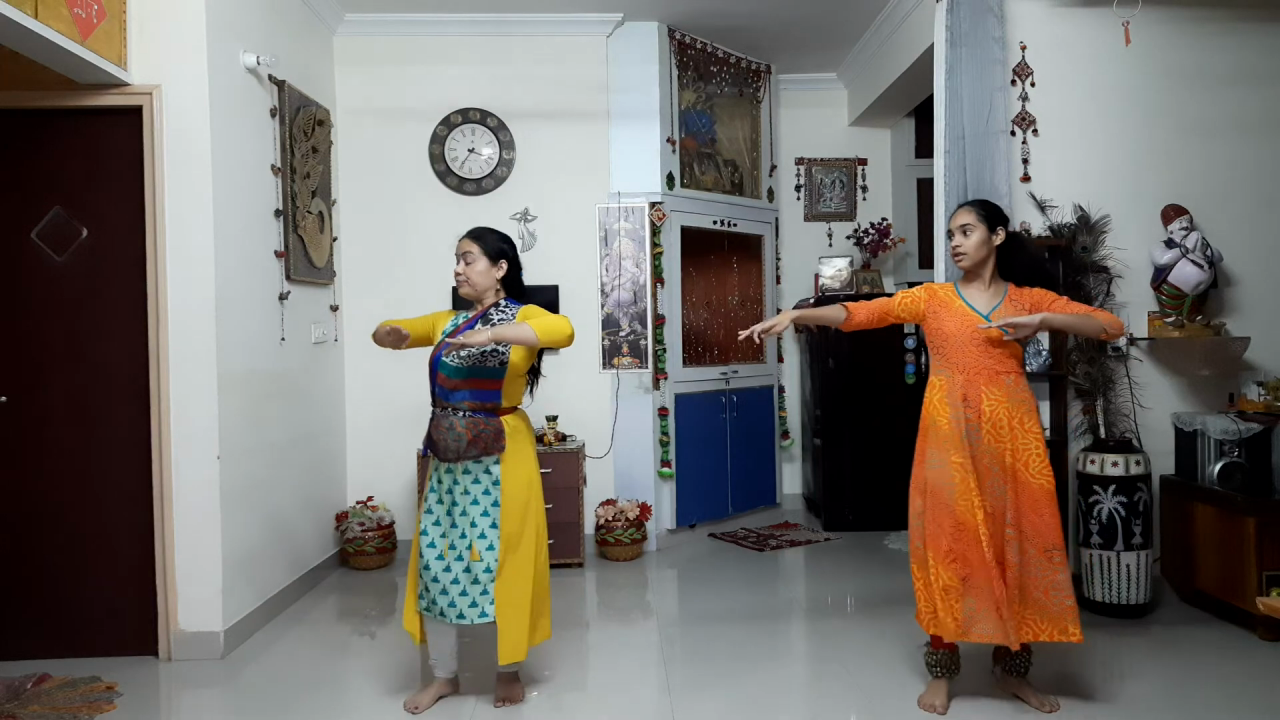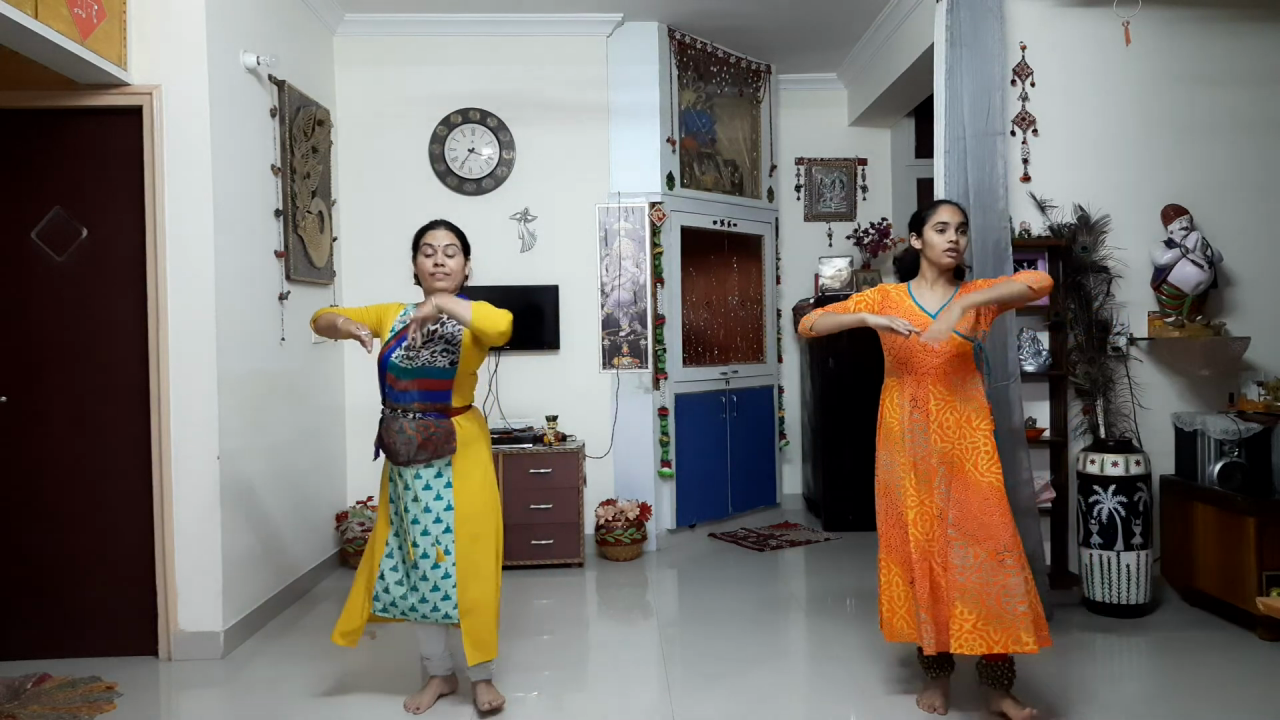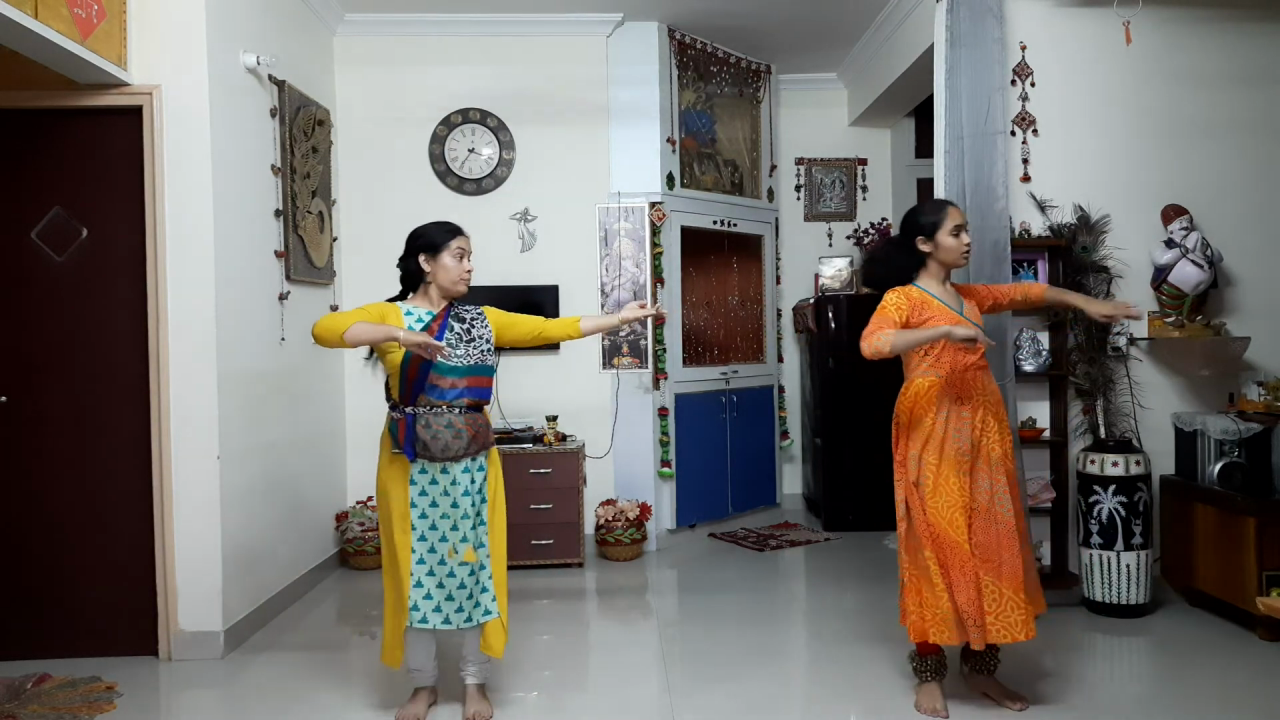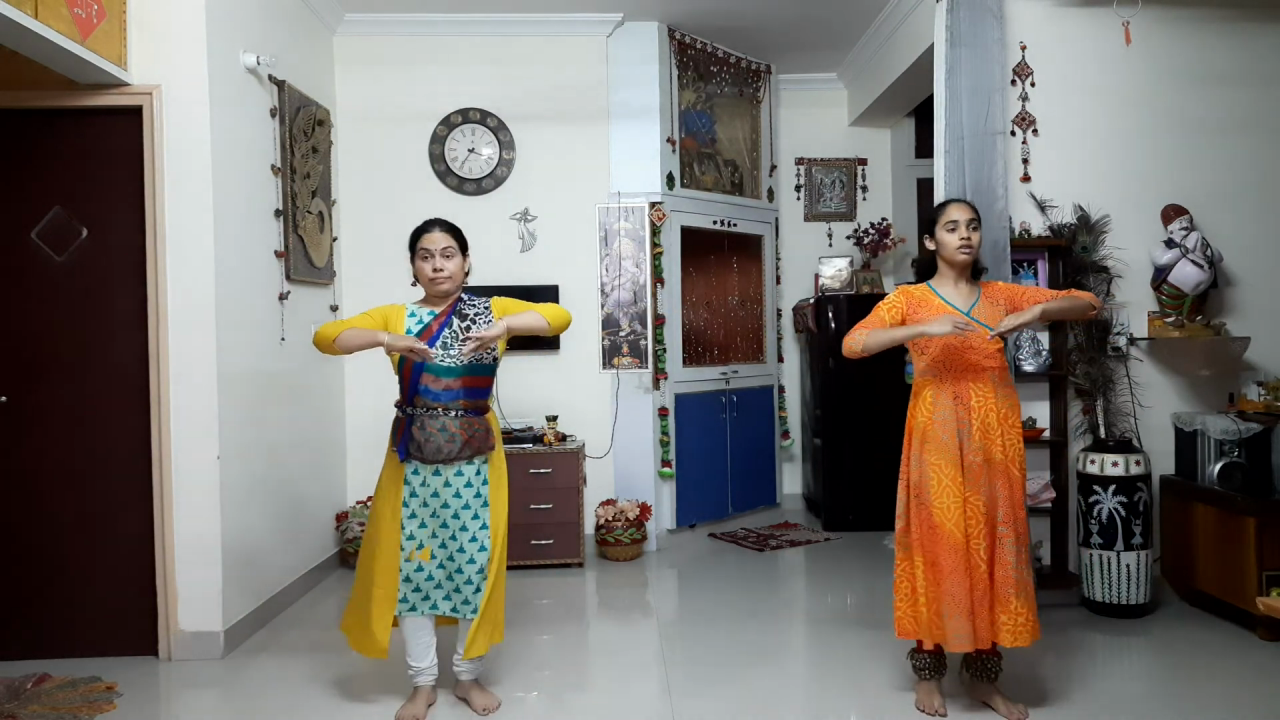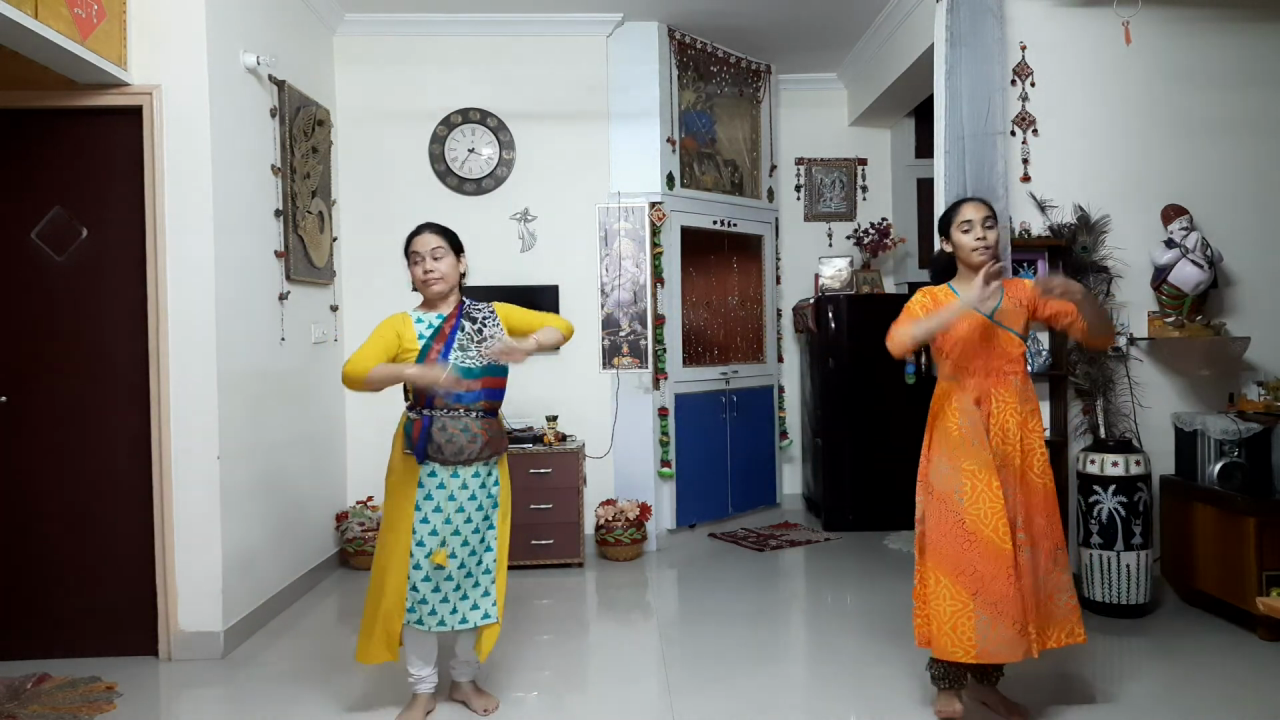
dt=1s
person 1, frame 1
left shoulder: (1029, 298)
right shoulder: (930, 297)
left elbow: (1111, 326)
right elbow: (859, 313)
left wrist: (1044, 319)
right wrist: (797, 314)
left hip: (1012, 434)
right hip: (949, 433)
left knee: (1023, 541)
right knee: (950, 544)
left ankle: (1012, 669)
right ankle: (941, 670)
person 1, frame 2
left shoulder: (977, 295)
right shoulder: (885, 297)
left elbow: (1040, 284)
right elbow: (809, 325)
left wrist: (966, 300)
right wrist: (868, 319)
left hip: (966, 434)
right hip: (907, 438)
left knee: (983, 542)
right knee: (918, 545)
right ankle: (937, 671)
person 1, frame 3
left shoulder: (974, 295)
right shoulder: (901, 299)
left elbow: (1035, 291)
right elbow: (872, 344)
left wrist: (1087, 302)
right wrist: (948, 331)
left hip: (984, 431)
right hip: (932, 434)
left knee: (993, 544)
right knee: (938, 545)
left ankle: (980, 667)
right ankle: (928, 675)
person 1, frame 4
left shoulder: (1002, 295)
right shoulder: (908, 298)
left elbow: (1088, 303)
right elbow: (853, 344)
left wrist: (1036, 310)
right wrist: (924, 328)
left hip: (996, 435)
right hip: (937, 435)
left knee: (995, 547)
right knee: (936, 545)
left ankle: (983, 675)
right ankle: (928, 673)
person 1, frame 5
left shoulder: (1023, 293)
right shoulder: (932, 300)
left elbow: (1103, 336)
right elbow: (900, 342)
left wrist: (1076, 297)
right wrist: (966, 300)
left hip: (1018, 440)
right hip: (958, 443)
left knee: (1018, 550)
right knee: (959, 553)
left ankle: (982, 674)
person 2, frame 1
left shoulder: (522, 316)
right shoulder: (446, 323)
left elbow: (563, 330)
right elbow: (386, 332)
left wrist: (490, 333)
right wrist: (391, 333)
left hip: (501, 458)
right hip: (446, 460)
left knee: (502, 562)
right knee: (437, 563)
left ankle: (507, 670)
right ankle: (442, 675)
person 2, frame 2
left shoulder: (473, 313)
right shoulder: (394, 314)
left elbow: (504, 326)
right elbow: (320, 319)
left wrist: (444, 303)
right wrist: (346, 324)
left hip: (457, 458)
right hip: (405, 463)
left knee: (466, 564)
right knee: (412, 565)
left ankle: (481, 675)
right ankle: (440, 673)
person 2, frame 3
left shoulder: (482, 319)
right shoulder: (389, 315)
left elbow: (552, 329)
right elbow: (324, 330)
left wrist: (618, 317)
right wrist: (400, 336)
left hip: (472, 460)
right hip: (412, 463)
left knee: (477, 562)
right knee: (417, 567)
person 2, frame 4
left shoulder: (492, 309)
right shoulder: (395, 317)
left elbow: (559, 317)
right elbow: (325, 337)
left wrist: (501, 327)
right wrist: (385, 340)
left hip: (475, 462)
right hip: (414, 462)
left knee: (475, 565)
right knee: (414, 566)
left ankle: (467, 676)
person 2, frame 5
left shoulder: (495, 315)
right shoulder: (401, 326)
left elbow: (558, 328)
right elbow: (354, 371)
left wrist: (523, 343)
right wrist: (413, 372)
left hip: (484, 465)
right hip: (425, 466)
left knee: (480, 570)
right knee: (420, 573)
left ankle: (464, 679)
